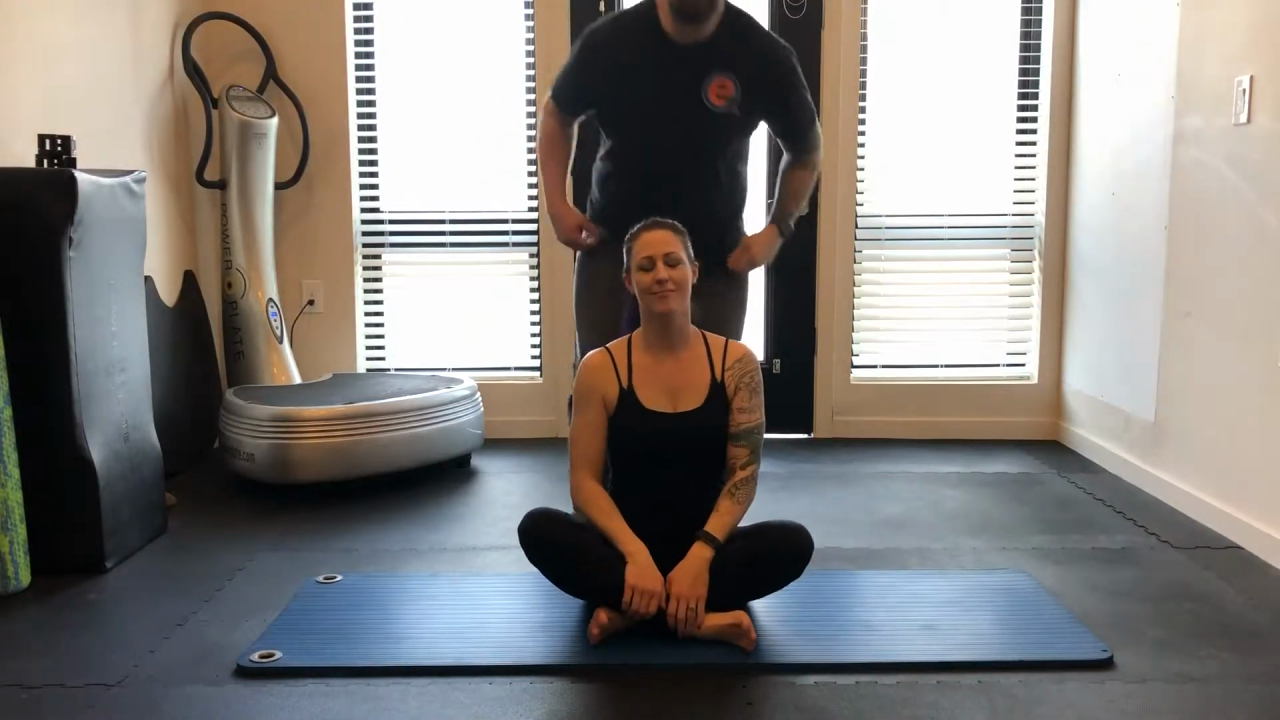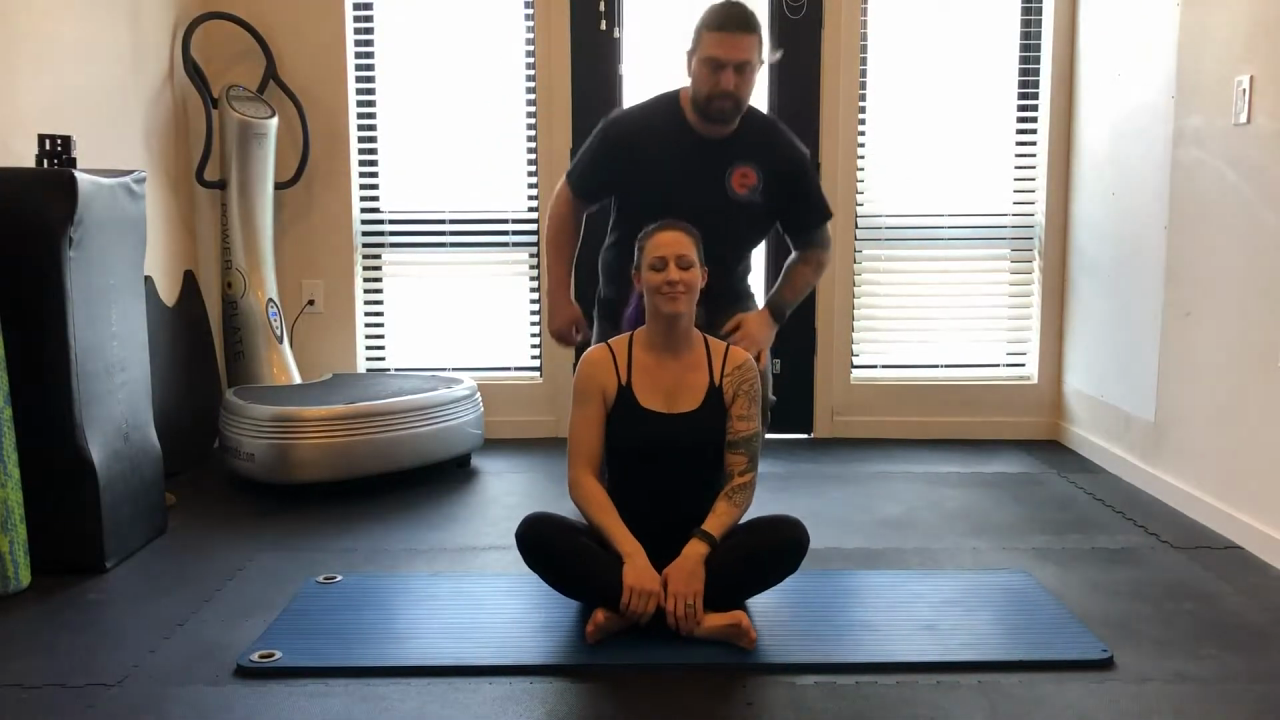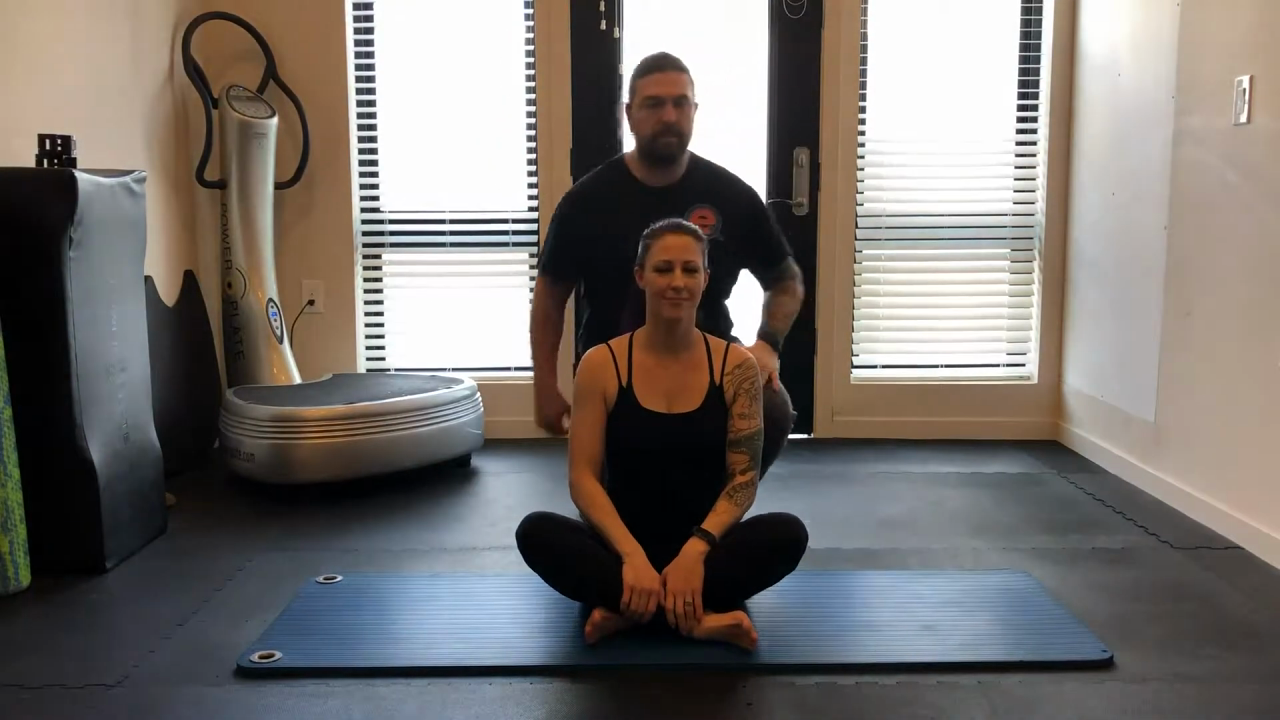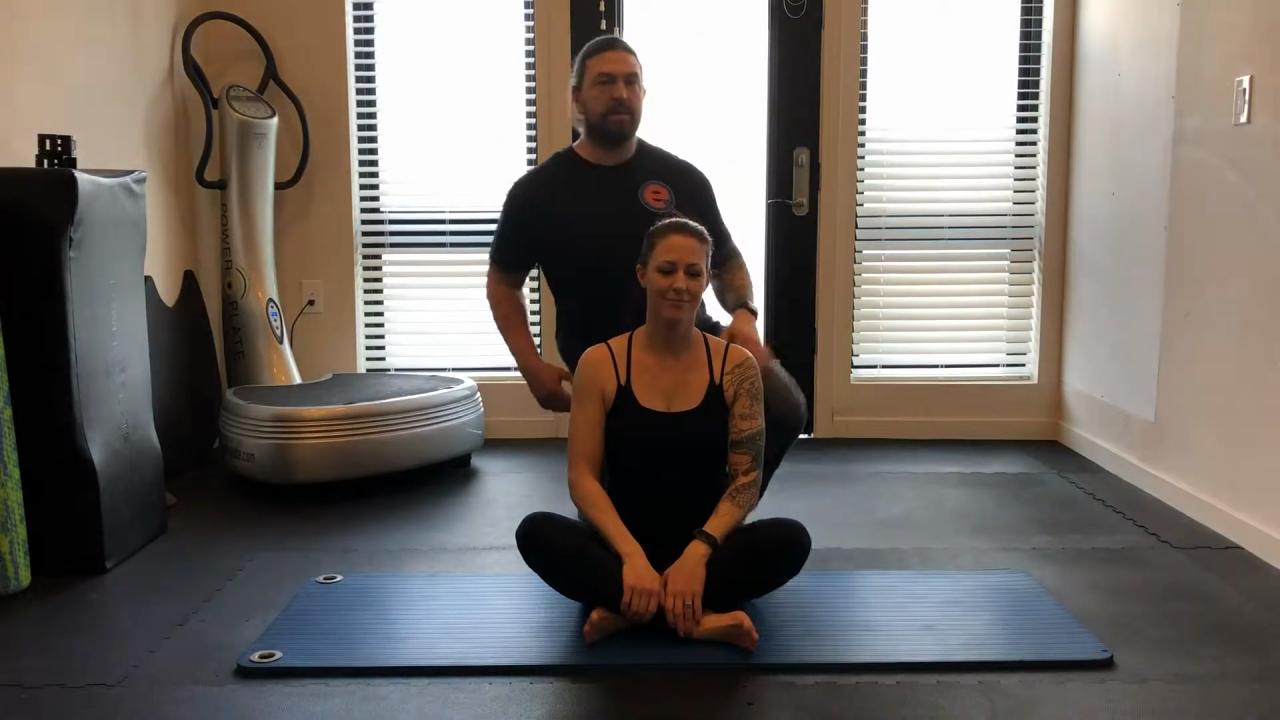
dt=0.4s
person 1, frame 1
left shoulder: (736, 362)
right shoulder: (601, 368)
left elbow: (744, 474)
right elbow: (584, 482)
left wrist: (700, 555)
right wrist: (637, 555)
left hip: (706, 547)
right hip: (627, 548)
left knee: (794, 543)
right knee: (537, 528)
left ankle: (633, 610)
right ankle: (700, 619)
person 1, frame 2
left shoulder: (736, 367)
right shoulder: (600, 364)
left elbow: (742, 478)
right elbow: (582, 477)
left wrist: (695, 552)
right wrist: (633, 555)
left hip: (704, 549)
right hip: (623, 547)
left knee: (789, 536)
right knee: (535, 532)
left ankle: (630, 609)
right ankle: (699, 618)
person 1, frame 3
left shoulder: (737, 366)
right shoulder: (600, 365)
left elbow: (744, 478)
right elbow: (583, 478)
left wrist: (696, 549)
right wrist: (633, 556)
left hip: (705, 549)
right hip: (624, 547)
left knee: (788, 533)
right knee: (536, 532)
left ankle: (630, 609)
right ankle: (700, 618)
person 1, frame 4
left shoulder: (737, 366)
right shoulder: (599, 364)
left elbow: (747, 479)
right elbow: (582, 477)
left wrist: (698, 552)
right wrist: (632, 555)
left hip: (704, 550)
right hip: (624, 547)
left knee: (790, 539)
right knee: (535, 532)
left ankle: (629, 609)
right ankle: (699, 618)
person 2, frame 1
left shoulder: (763, 55)
right shoulder: (609, 41)
left elbow: (805, 152)
right elbow: (557, 115)
left wrist: (776, 230)
right wrist: (557, 204)
left hip: (715, 252)
right hip: (615, 239)
person 2, frame 2
left shoulder: (780, 154)
right shoulder: (630, 132)
left elbow: (814, 249)
right elbow: (569, 202)
left wrist: (771, 315)
right wrist: (559, 299)
left hip: (722, 313)
right hip: (627, 315)
person 2, frame 3
left shoulder: (731, 196)
right shoulder: (587, 201)
left elbow: (786, 281)
right elbow: (550, 292)
left wrist: (767, 344)
right wrist: (546, 388)
left knee: (772, 411)
person 2, frame 4
left shoulder: (681, 179)
right shoulder: (539, 192)
left elbow: (726, 261)
right elbow: (503, 282)
left wrist: (744, 312)
right wrist: (531, 363)
left knee: (783, 407)
